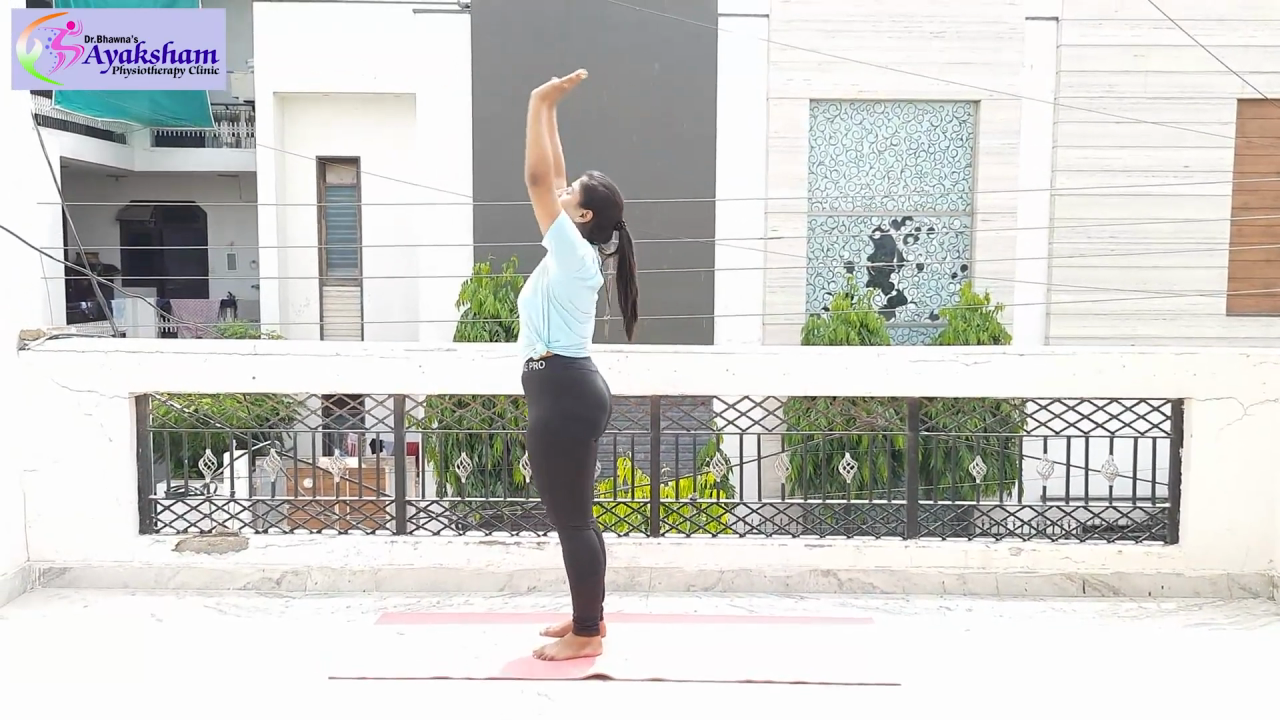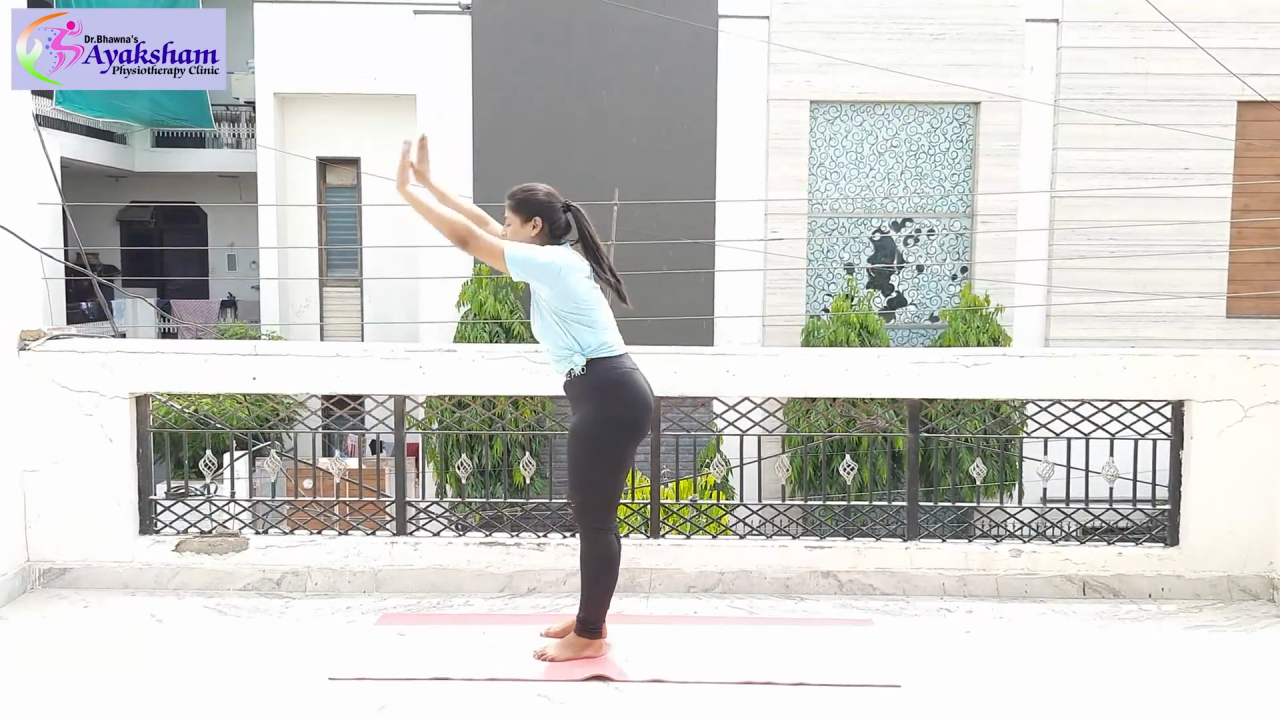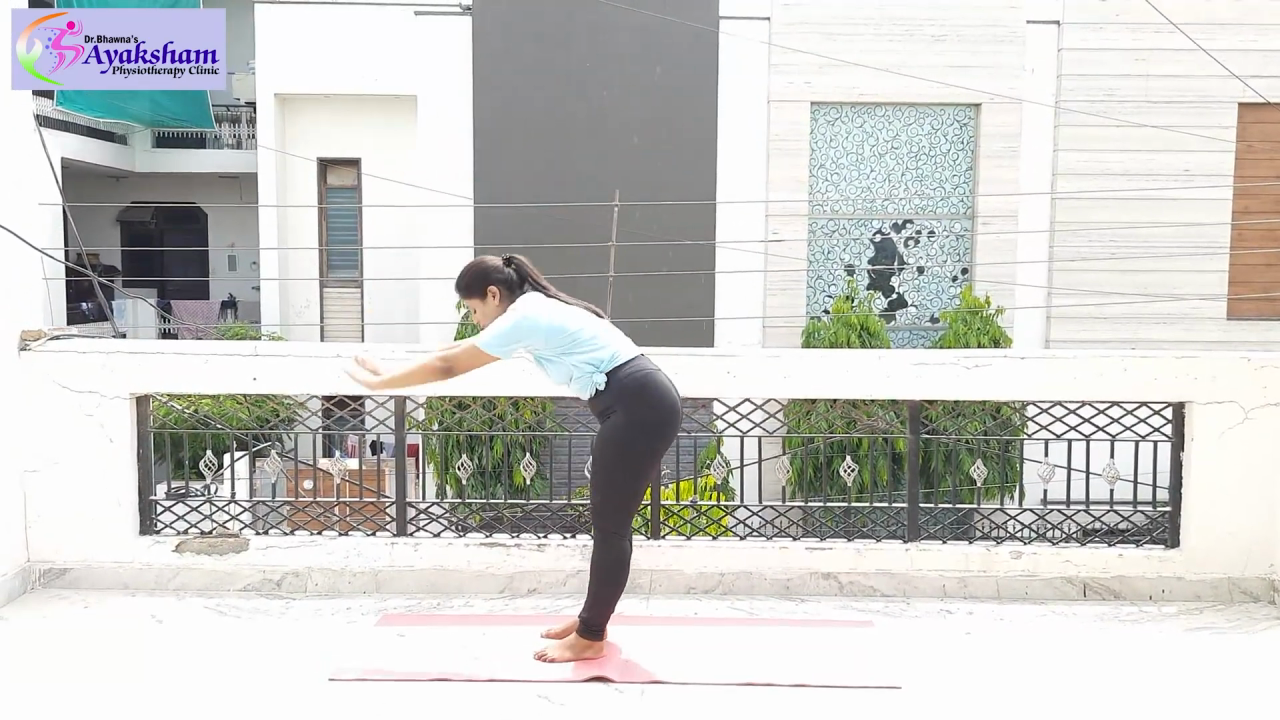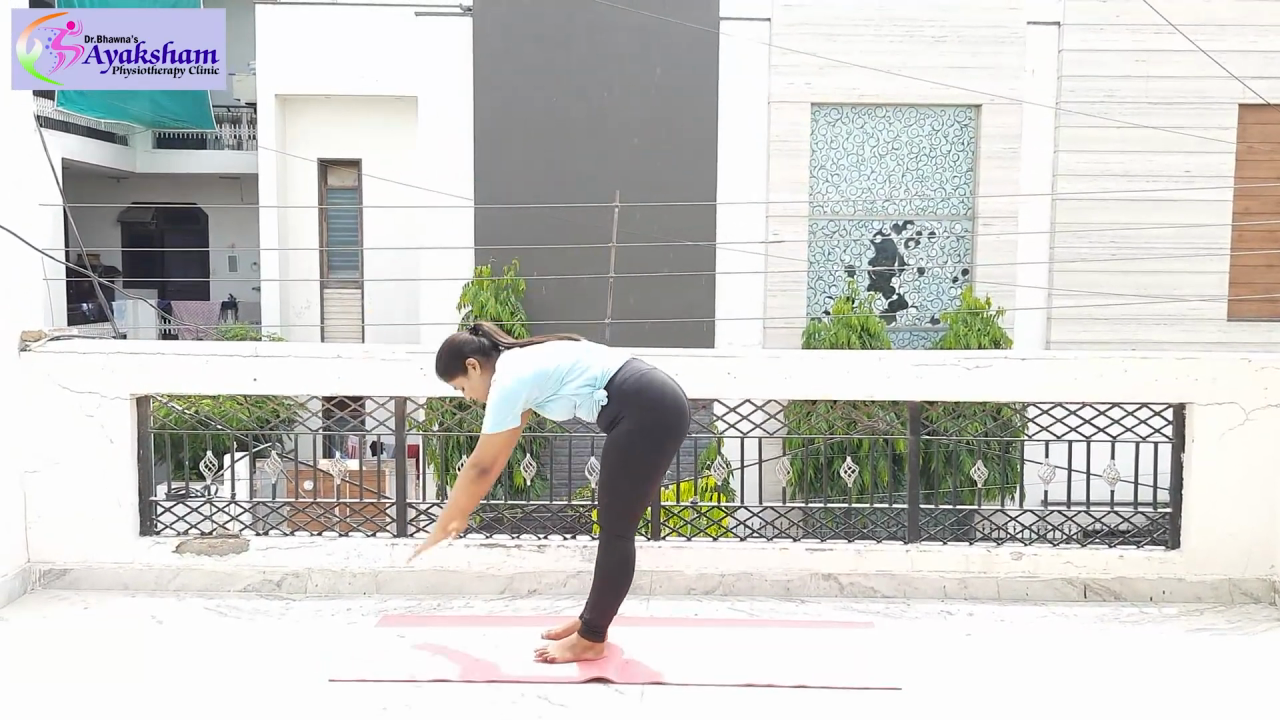
dt=0.3s
person 1, frame 1
left shoulder: (575, 255)
right shoulder: (572, 255)
left elbow: (539, 181)
right elbow: (550, 177)
left wrist: (540, 105)
right wrist: (544, 111)
left hip: (567, 397)
right hip: (564, 394)
left knee: (569, 518)
right knee: (572, 516)
left ankle: (588, 636)
right ankle: (586, 619)
person 1, frame 2
left shoulder: (552, 263)
right shoulder: (553, 262)
left elbow: (468, 237)
right elbow: (480, 224)
left wrist: (409, 189)
right wrist: (426, 180)
left hip: (613, 400)
right hip: (610, 395)
left knee: (595, 519)
right knee: (592, 516)
left ankle: (590, 636)
right ankle: (590, 618)
person 1, frame 3
left shoulder: (523, 319)
right shoulder: (533, 309)
left elbow: (450, 364)
right elbow: (457, 358)
left wrist: (384, 381)
right wrist: (391, 374)
left hip: (638, 406)
right hip: (645, 401)
left knee: (610, 525)
right knee: (607, 520)
left ankle: (590, 638)
right ankle: (591, 620)
person 1, frame 4
left shoulder: (508, 380)
right shoulder: (523, 363)
left elbow: (481, 468)
left wrist: (443, 528)
right wrist: (459, 516)
left hip: (647, 411)
right hip: (659, 404)
left knee: (615, 526)
right knee: (614, 522)
left ankle: (590, 639)
right ankle: (592, 622)
